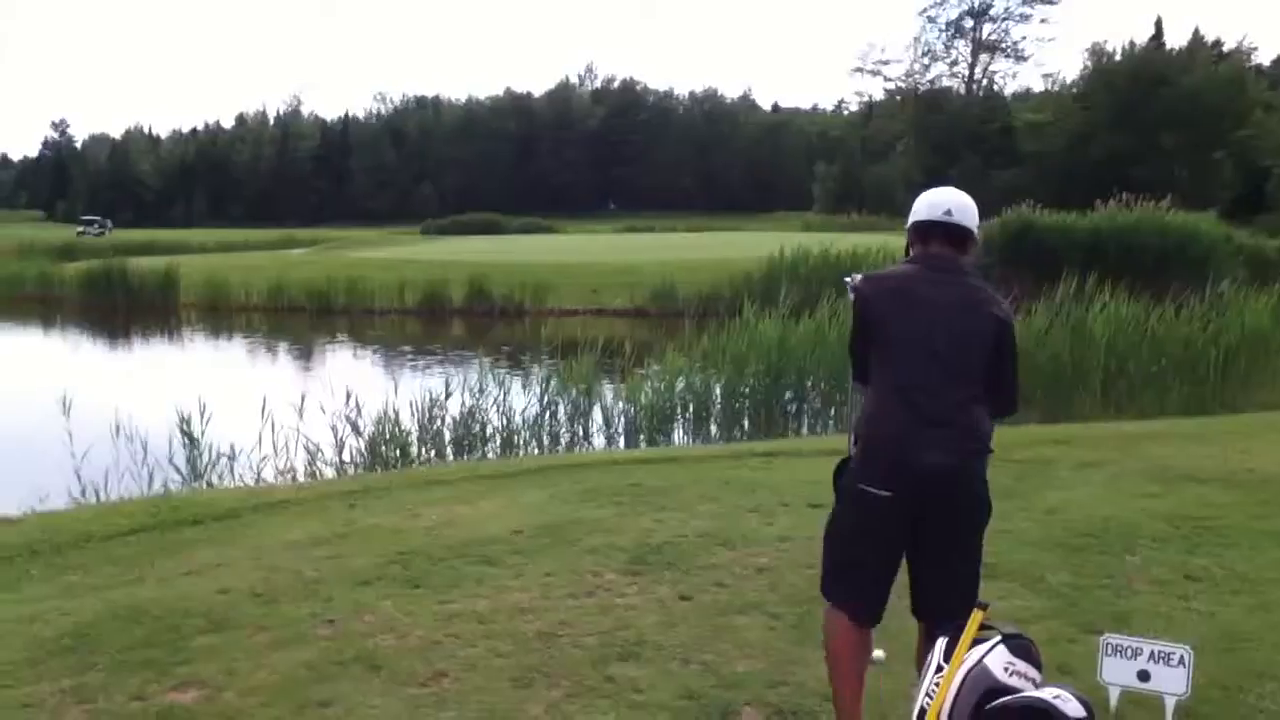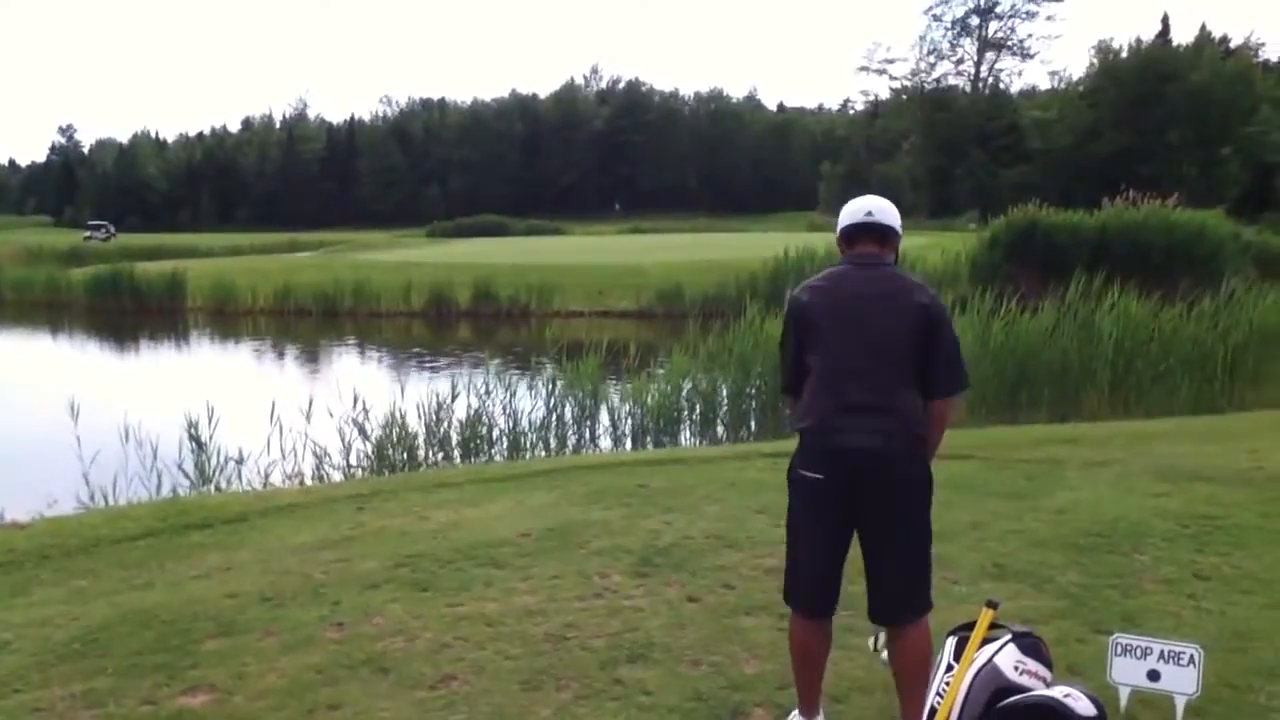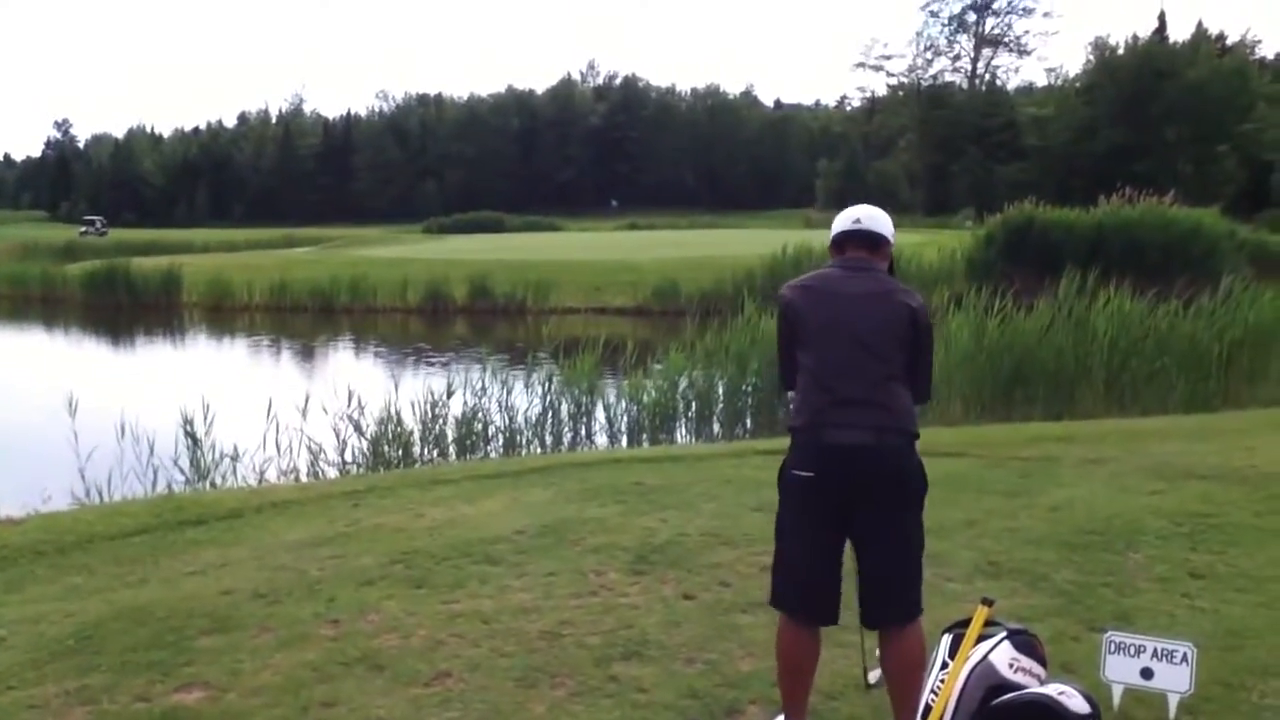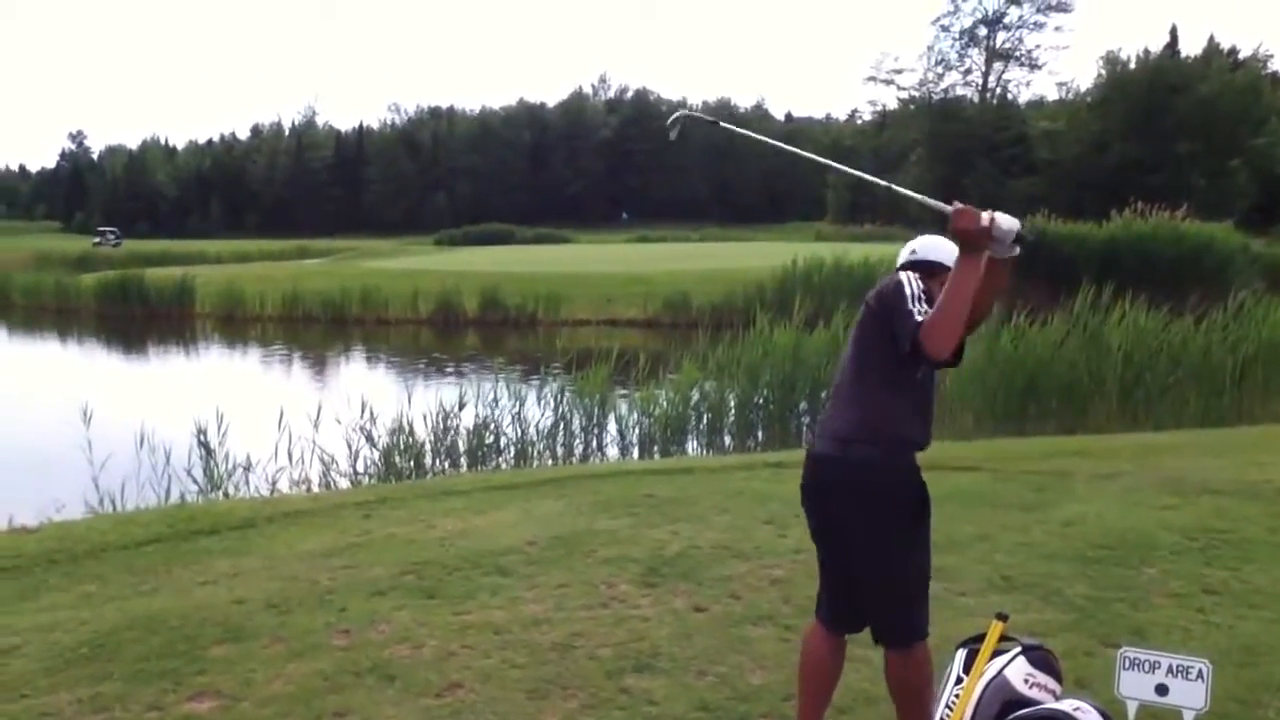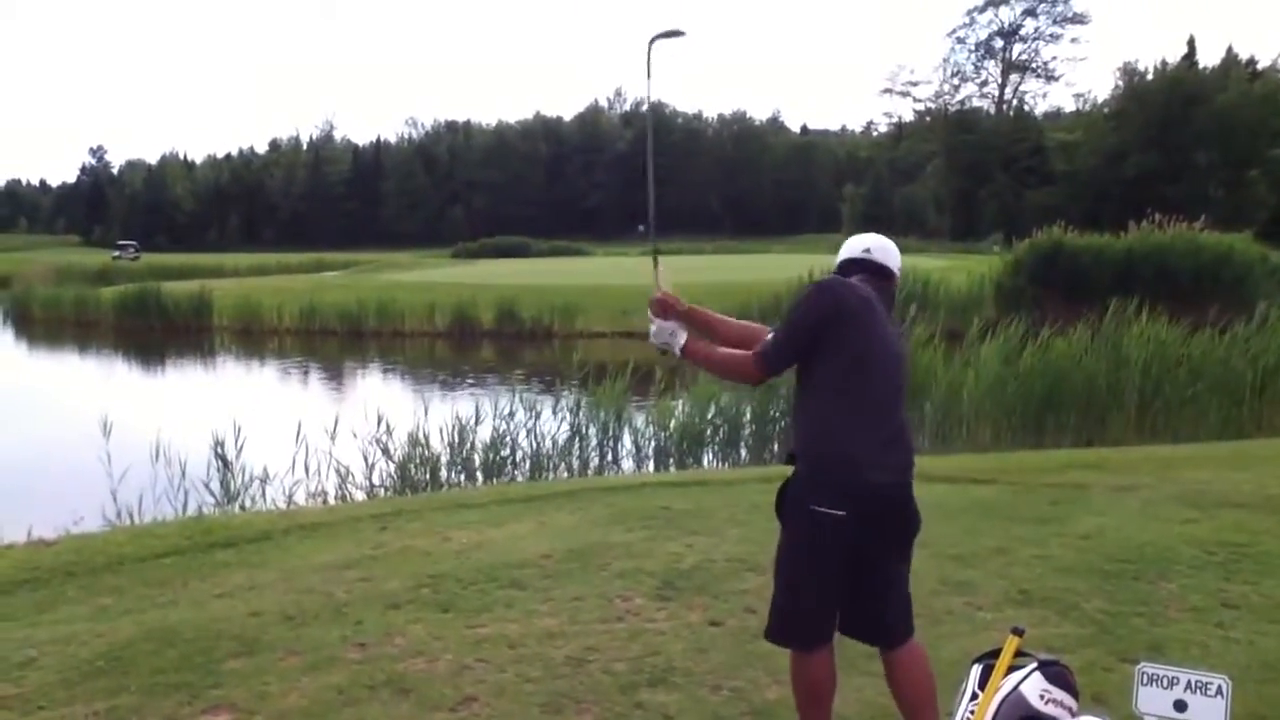
dt=1s
person 1, frame 1
left shoulder: (875, 291)
right shoulder: (993, 309)
right elbow: (1001, 405)
left hip: (884, 466)
right hip: (961, 475)
left knee: (848, 603)
right knee: (945, 619)
person 1, frame 2
left shoulder: (807, 296)
right shoulder: (922, 301)
left elbow: (793, 390)
right elbow: (942, 399)
left hip: (823, 458)
right hip: (896, 460)
left knee: (810, 601)
right knee: (906, 607)
person 1, frame 3
left shoulder: (796, 295)
right shoulder: (909, 304)
right elbow: (916, 393)
left hip: (815, 457)
right hip: (890, 459)
left knee: (800, 605)
right knee: (898, 612)
person 1, frame 4
left shoulder: (895, 310)
right shoulder: (902, 288)
left elbow: (968, 315)
right elbow: (937, 345)
left wrist: (996, 253)
right wrist: (972, 255)
left hip: (828, 470)
right hip: (874, 474)
left knee: (833, 613)
right knee: (902, 626)
person 1, frame 5
left shoulder: (832, 296)
right shoulder: (887, 330)
left elbow: (757, 368)
right elbow: (770, 339)
left wrist: (679, 341)
right wrist: (687, 311)
left hip: (828, 493)
right hip: (891, 496)
left knee: (808, 633)
right knee: (896, 633)
